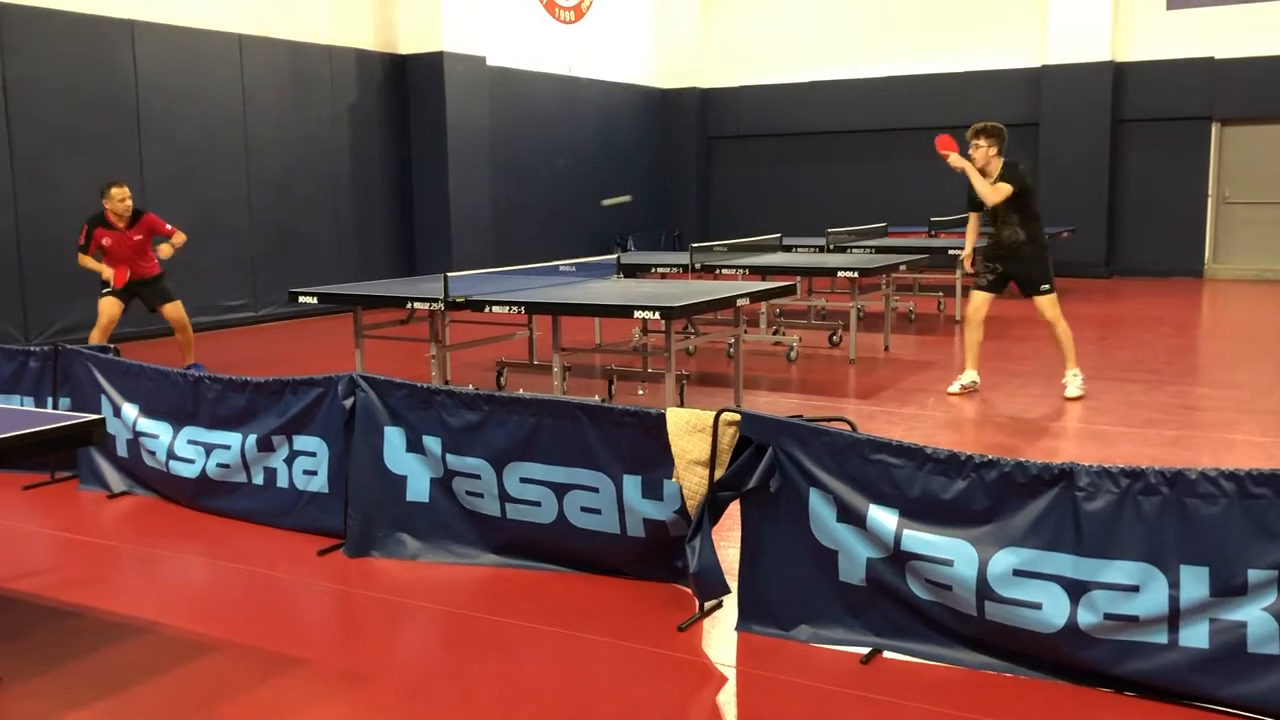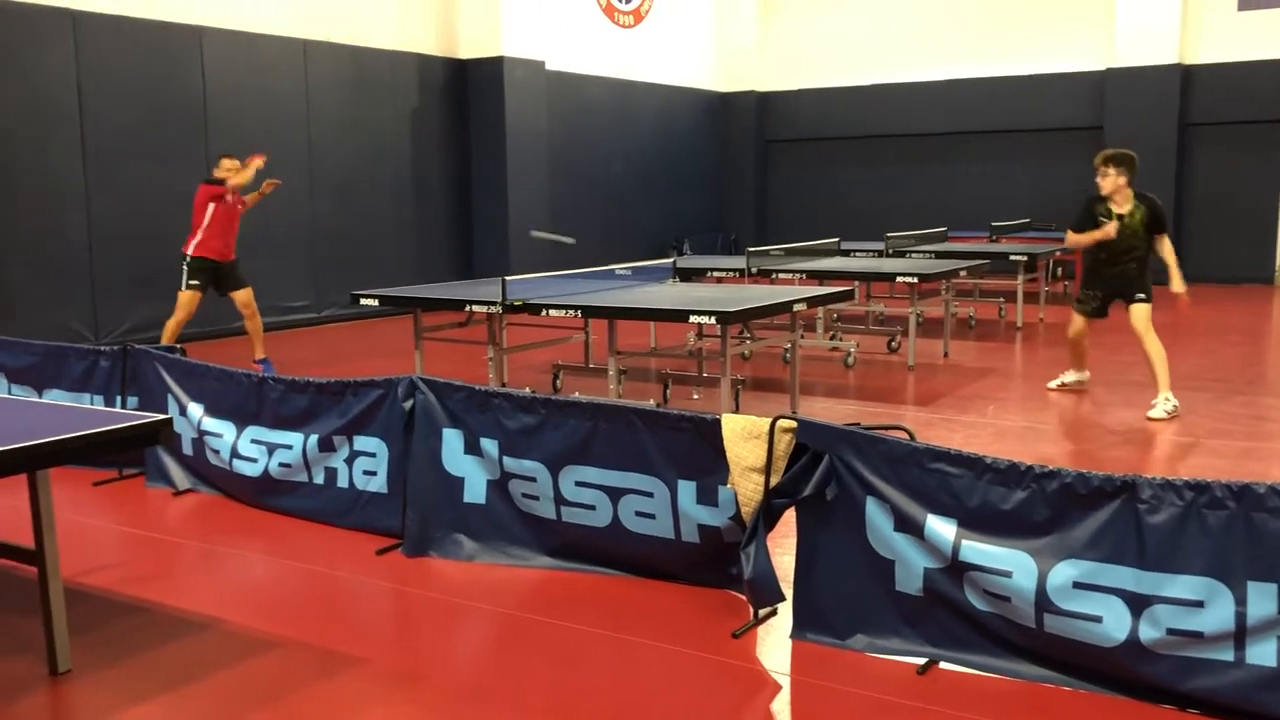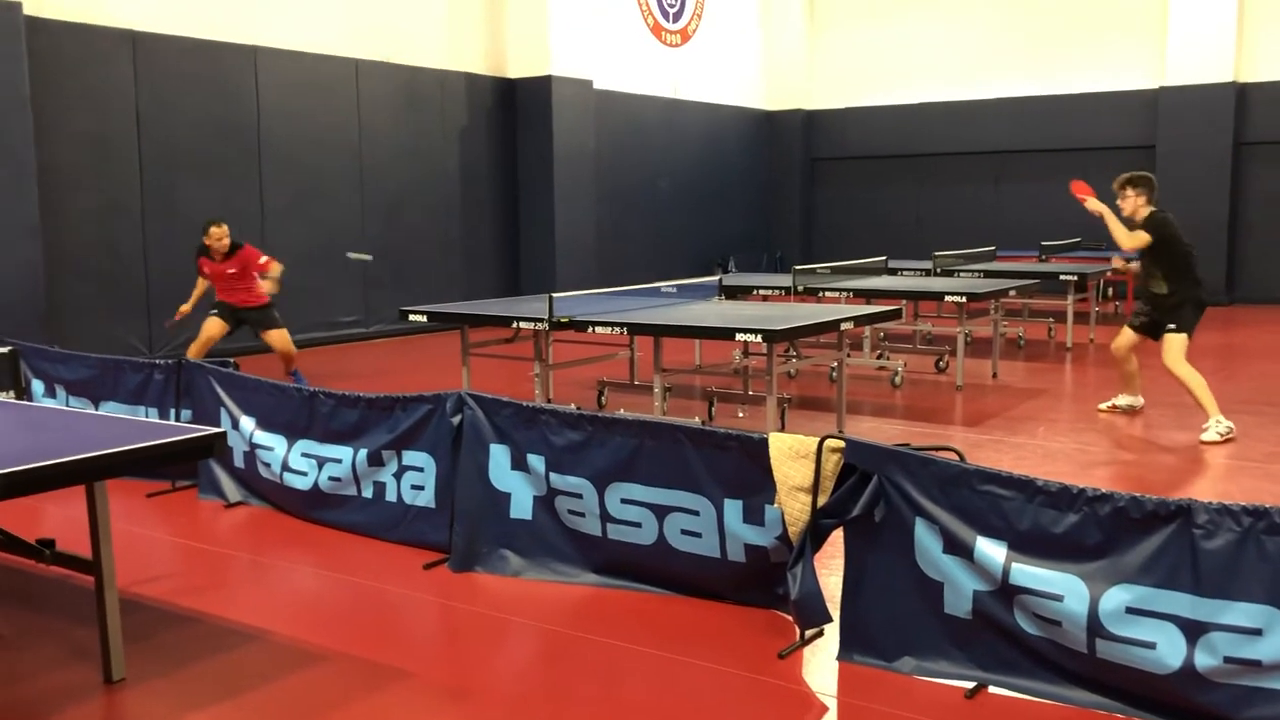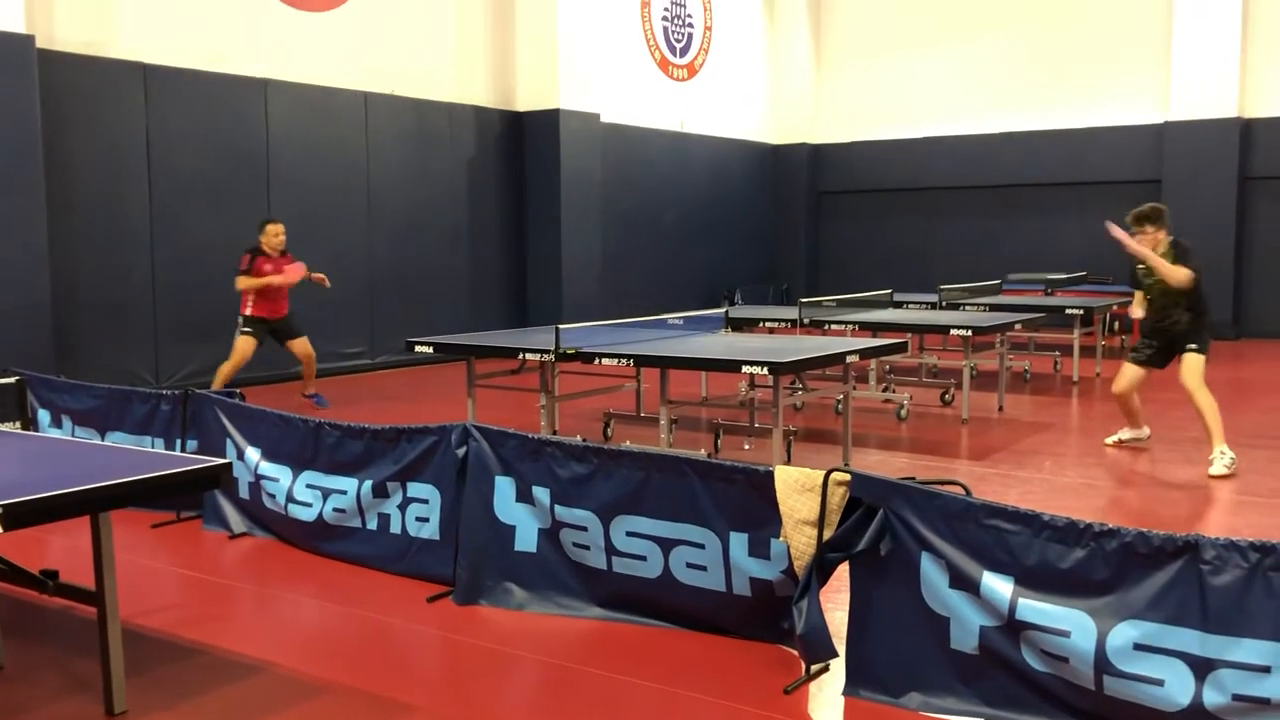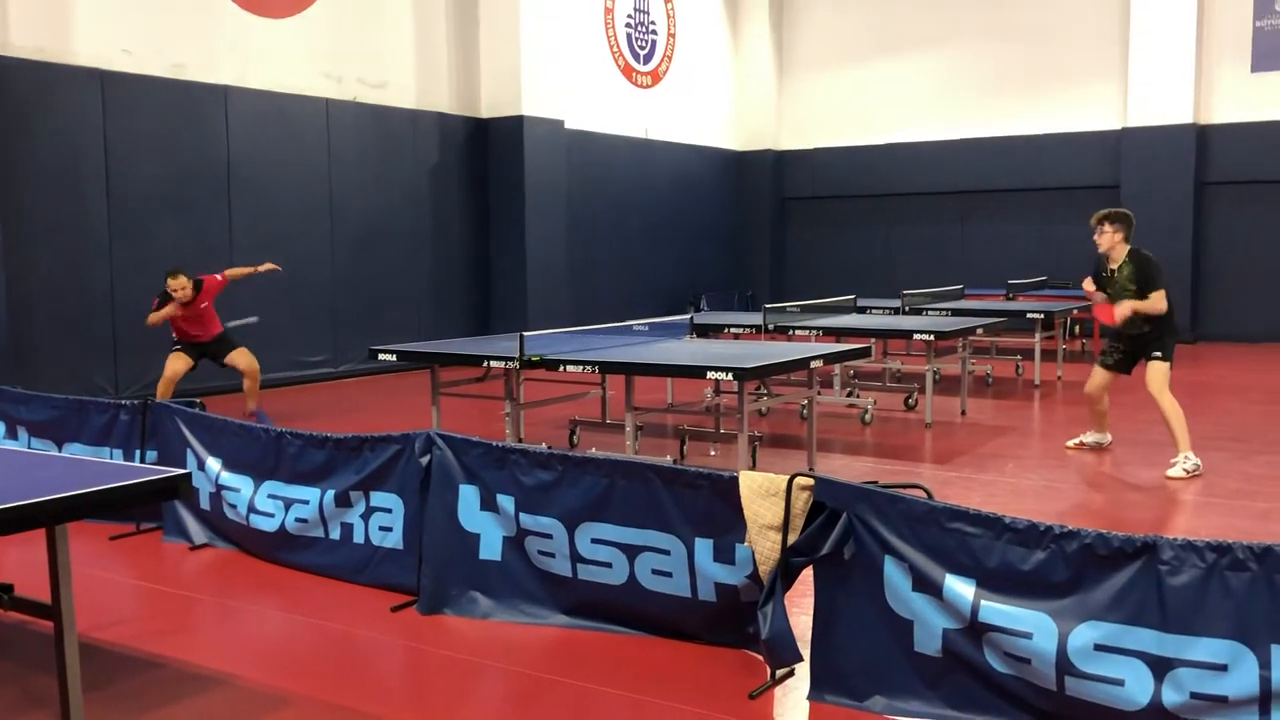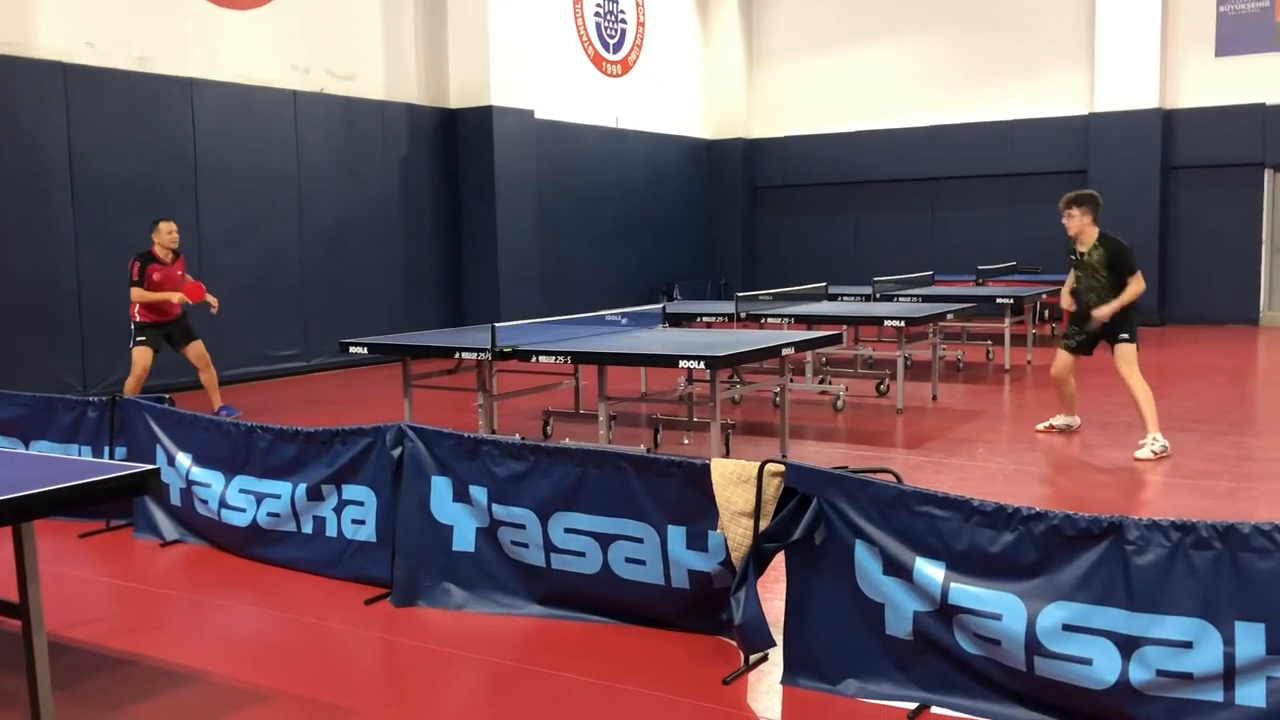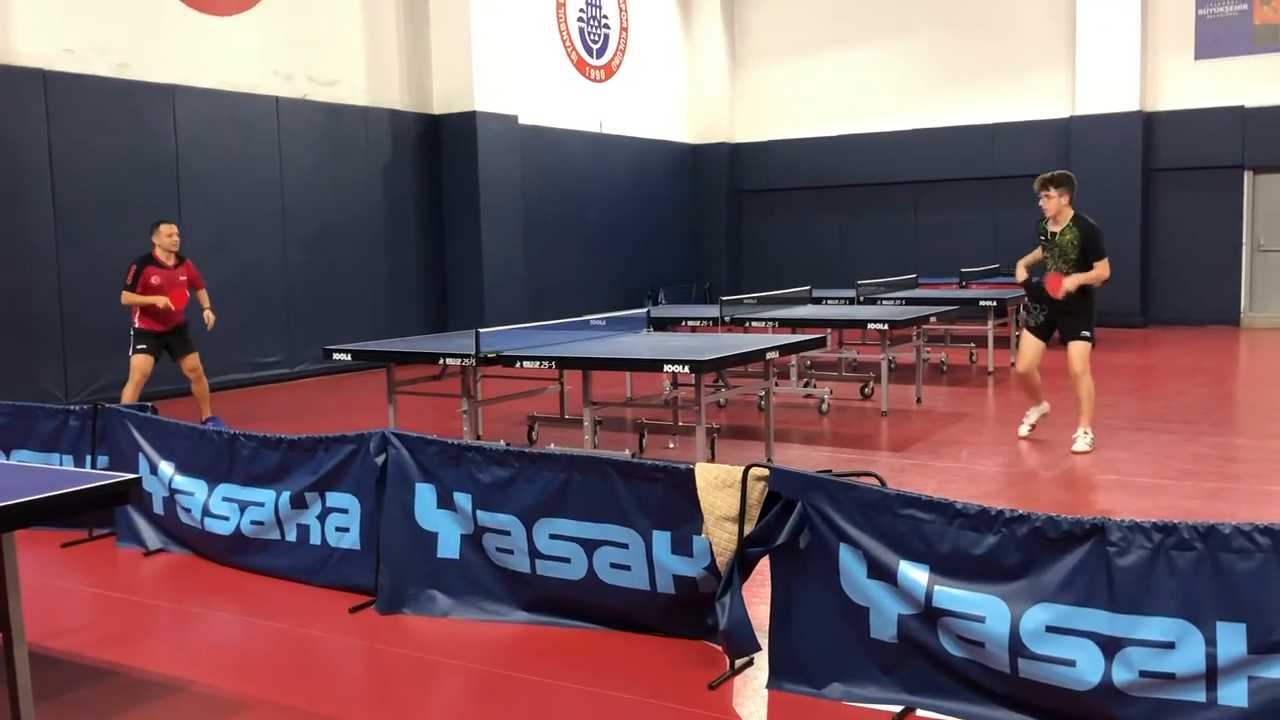
dt=0.7s
person 1, frame 1
left shoulder: (1014, 171)
right shoulder: (976, 181)
left elbow: (992, 199)
right elbow: (974, 218)
left wrist: (967, 167)
right wrist: (968, 247)
left hip: (1029, 251)
right hip: (995, 252)
left knee: (1051, 315)
right knee: (973, 313)
left ankle: (1072, 373)
right ankle: (970, 375)
person 1, frame 2
left shoulder: (1148, 205)
right shoulder: (1093, 205)
left elbow: (1162, 239)
right elbow: (1070, 241)
left wrist: (1175, 274)
right wrist: (1098, 235)
left hip: (1133, 274)
right hip: (1098, 275)
left knee: (1142, 328)
right knee: (1074, 333)
left ankle: (1167, 399)
right ankle: (1079, 373)
person 1, frame 3
left shoulder: (1159, 222)
right shoulder: (1144, 226)
left elbow: (1127, 244)
left wrist: (1103, 211)
right wrist: (1126, 267)
left hip: (1184, 300)
right hip: (1158, 299)
left knee: (1173, 361)
right knee: (1120, 348)
left ankle: (1219, 421)
right ankle: (1132, 398)
person 1, frame 4
left shoulder: (1181, 250)
right shoulder: (1140, 262)
left elbow: (1182, 280)
left wrist: (1143, 250)
right wrist: (1137, 309)
left hip: (1191, 328)
right hip: (1158, 330)
left knee: (1191, 383)
right knee: (1121, 388)
left ankle: (1223, 453)
right ankle: (1137, 430)
person 1, frame 5
left shoulder: (1144, 262)
right shoulder: (1102, 265)
left elbow: (1161, 305)
right elbow: (1104, 301)
left wrist: (1130, 305)
right wrist: (1092, 292)
left hip: (1156, 332)
right hip: (1124, 334)
left knee: (1156, 388)
right knee: (1093, 390)
left ankle: (1188, 458)
right ankle: (1100, 435)
person 1, frame 6
left shoulder: (1114, 247)
right shoulder: (1073, 246)
left elbow: (1138, 284)
left wrist: (1111, 307)
right wrist: (1065, 292)
left hip: (1116, 315)
right hip: (1084, 314)
left knee: (1128, 371)
right knee: (1059, 372)
left ankle: (1155, 439)
right ankle: (1068, 418)
person 1, frame 7
left shoulder: (1087, 229)
right shoulder: (1043, 226)
left elbow: (1103, 272)
left wrist: (1077, 279)
right wrist: (1024, 263)
left hip: (1076, 305)
right hip: (1043, 301)
left knee: (1078, 369)
right knee: (1024, 367)
left ankle: (1084, 431)
right ankle: (1038, 406)
person 2, frame 1
left shoulder: (144, 218)
right shoulder: (94, 225)
left elbow: (179, 235)
right elbow: (83, 257)
left wrist: (171, 246)
right wrist: (103, 268)
left hip: (151, 277)
left knee: (181, 322)
right knee: (105, 322)
left ankle: (190, 365)
person 2, frame 2
left shoulder: (233, 194)
right shoulder: (209, 187)
left elbow: (241, 206)
right elbow: (240, 181)
left wrist: (262, 191)
right wrist: (253, 165)
left hip: (226, 262)
right hip: (199, 260)
left knee: (250, 309)
right knee: (182, 315)
left ankle: (260, 359)
person 2, frame 3
left shoulder: (242, 251)
right shoulder: (202, 254)
left elbow: (275, 266)
right elbow: (204, 278)
left wrist: (271, 280)
right wrist: (190, 303)
left hip: (257, 306)
right hip: (226, 305)
left knee: (286, 350)
right knee: (205, 339)
left ankle: (292, 372)
person 2, frame 4
left shoulder: (285, 256)
right shoulder: (253, 256)
right elbow: (241, 284)
left wrist: (312, 276)
right wrist: (271, 280)
left hip: (281, 317)
right hip: (254, 316)
left knee: (308, 356)
right knee: (238, 359)
left ankle: (310, 392)
person 2, frame 5
left shoulder: (205, 284)
right shoulder: (164, 300)
left elbow: (227, 274)
right elbow: (152, 321)
left wrist: (256, 269)
right wrist: (167, 312)
left hip: (215, 337)
right hip: (186, 343)
left knee: (251, 368)
right knee: (170, 376)
left ankle: (252, 410)
person 2, frame 6
left shoulder: (178, 258)
right shoulder: (142, 261)
right elbow: (136, 295)
left wrist: (205, 295)
right wrist: (169, 296)
left hip: (175, 319)
right hip: (147, 322)
left knee: (203, 360)
right knee: (140, 370)
left ankle: (219, 408)
person 2, frame 7
left shoulder: (185, 264)
right shoulder: (142, 265)
left elbow: (200, 288)
right elbow: (125, 298)
left wrist: (206, 309)
right wrist: (155, 299)
left hip: (176, 328)
right hip: (146, 329)
left knee: (196, 371)
right knee: (138, 376)
left ankle: (208, 418)
